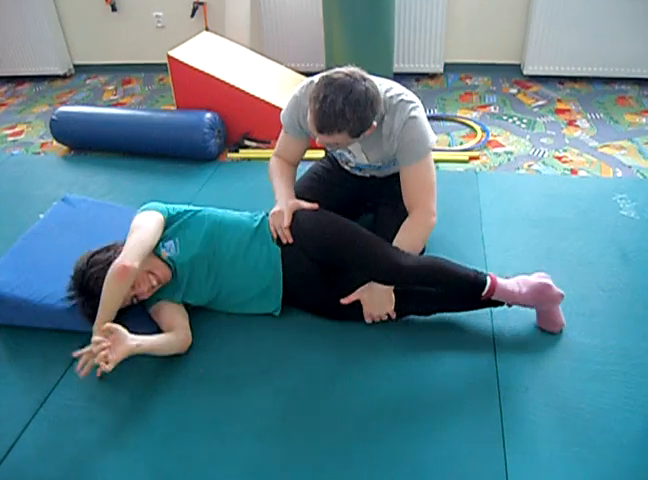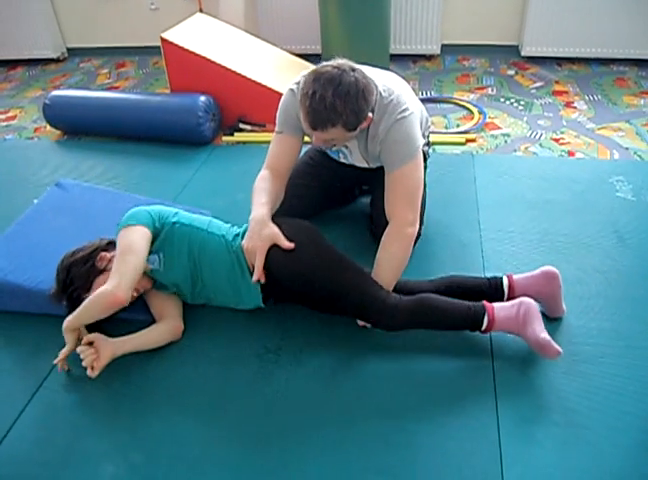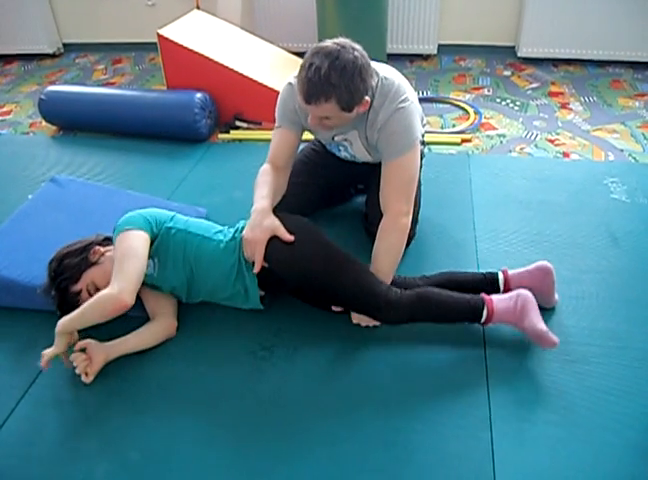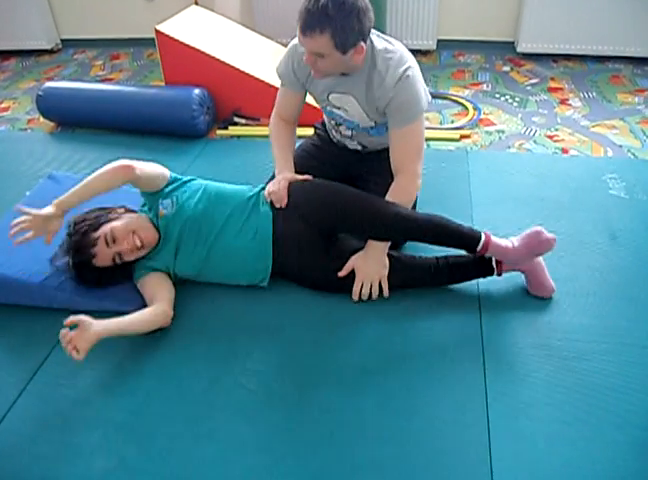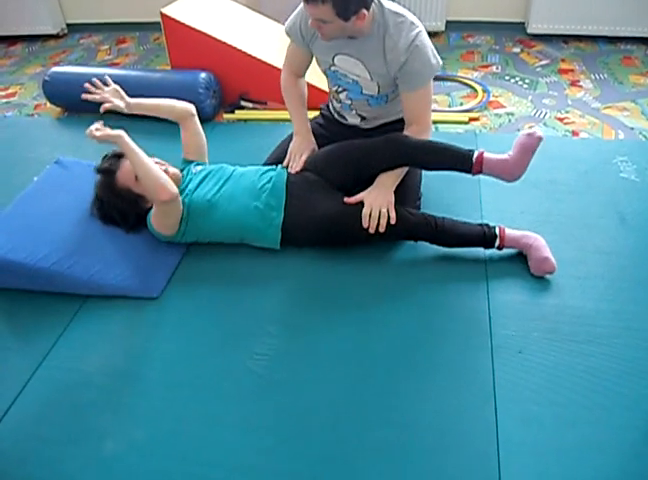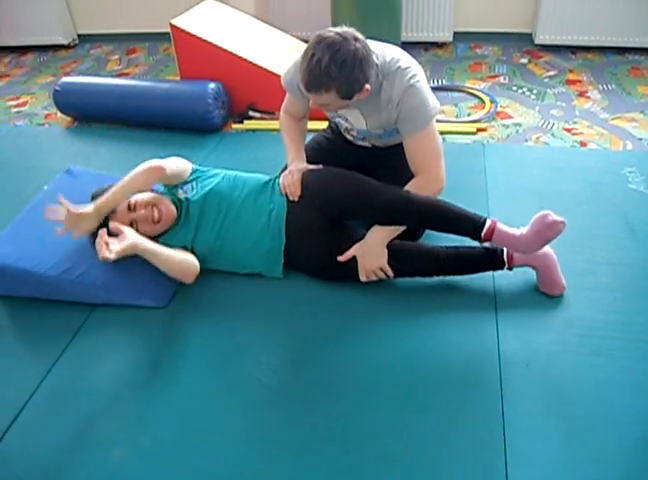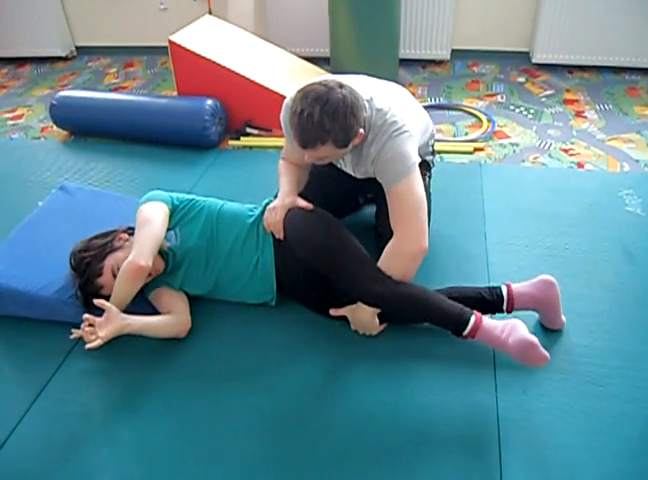
dt=0.7s
person 1, frame 1
left shoulder: (152, 217)
right shoulder: (162, 300)
left elbow: (125, 263)
right elbow: (181, 338)
left wrist: (99, 326)
right wrist: (129, 343)
left hip: (292, 240)
right hip: (294, 292)
left knee: (397, 269)
right knee: (407, 303)
left ankle: (508, 286)
right ankle: (513, 298)
person 1, frame 2
left shoulder: (136, 221)
right shoulder: (153, 282)
left elbow: (118, 292)
right elbow: (171, 325)
left wrist: (74, 323)
right wrist: (111, 346)
left hip: (279, 253)
right hip: (275, 288)
left knee: (389, 311)
right knee: (408, 292)
left ankle: (510, 315)
right ankle: (522, 285)
person 1, frame 3
left shoulder: (133, 225)
right shoulder: (148, 278)
left elbow: (119, 299)
right elbow: (166, 323)
left wrist: (67, 326)
right wrist: (104, 351)
left hip: (275, 251)
right hip: (269, 285)
left knee: (387, 302)
right knee: (402, 290)
left ankle: (508, 305)
right ankle: (512, 279)
person 1, frame 4
left shoulder: (157, 194)
right shoulder: (149, 268)
left elbow: (125, 167)
right elbow: (161, 314)
left wrist: (56, 209)
right wrist: (96, 328)
left hip: (283, 207)
right hip: (282, 263)
left knee: (390, 218)
right knee: (395, 273)
left ankle: (501, 247)
right ankle: (503, 270)
person 1, frame 5
left shoulder: (190, 169)
right shoulder: (163, 221)
left elbow: (187, 112)
right elbow: (164, 194)
left wrist: (127, 104)
right wrist: (123, 139)
left hip: (297, 177)
right hip: (298, 221)
left knee: (392, 145)
right knee: (404, 223)
left ankle: (498, 163)
right ankle: (507, 238)
person 1, frame 6
left shoulder: (177, 178)
right shoulder: (166, 245)
left elbow: (153, 167)
right elbow: (190, 271)
left wrist: (93, 212)
right wrist: (132, 245)
left hip: (297, 195)
right hip: (296, 249)
left knee: (390, 202)
right knee: (405, 260)
left ankle: (510, 237)
right ankle: (514, 257)
person 1, frame 7
left shoulder: (152, 206)
right shoulder: (160, 287)
left elbow: (137, 262)
right elbow: (180, 323)
left wrist: (116, 312)
right wrist: (118, 322)
left hip: (284, 232)
right hip: (284, 282)
left knee: (372, 288)
right knee: (378, 313)
right ankle: (514, 297)
person 2, frame 1
left shoulder: (406, 118)
right shoulder: (305, 98)
left elbow: (424, 213)
right elbow: (282, 158)
left wrist: (383, 284)
right wrist: (284, 199)
left hip: (396, 174)
right hip: (343, 168)
right knee: (284, 225)
left ankle: (375, 209)
right ankle: (361, 207)
person 2, frame 2
left shoulder: (397, 118)
right shoulder: (297, 97)
left elbow: (405, 224)
right elbow: (273, 171)
right wrist: (260, 218)
left hip: (396, 155)
right hip: (336, 157)
left knee: (393, 231)
right knee: (284, 206)
left ankle: (373, 190)
right ankle: (356, 188)
person 2, frame 3
left shoulder: (397, 107)
right shoulder: (296, 92)
left elbow: (399, 215)
right elbow: (275, 165)
right wrist: (261, 210)
left hip: (390, 159)
right hip: (333, 153)
left knee: (387, 234)
right knee: (280, 207)
left ankle: (369, 191)
right ankle: (352, 188)
person 2, frame 4
left shoulder: (398, 75)
right shoulder: (300, 54)
left elbow: (408, 176)
right elbow: (282, 120)
left wrist: (376, 251)
right wrist: (284, 172)
left hip: (385, 150)
right hip: (333, 141)
left knee: (390, 237)
right knee: (276, 203)
left ankle: (362, 190)
right ankle: (350, 187)
person 2, frame 5
left shoulder: (408, 39)
left elbow: (419, 127)
right elbow: (291, 75)
left wrist: (385, 186)
right wrist: (302, 135)
left hip: (391, 129)
right hip: (336, 121)
left knee: (394, 216)
person 2, frame 6
left shoulder: (406, 86)
right shoulder: (309, 69)
left elbow: (432, 180)
right elbow: (290, 115)
left wrist: (376, 240)
right wrist: (296, 162)
left hip: (397, 146)
right hip: (344, 138)
left knee: (405, 232)
right knee: (286, 197)
left ankle: (373, 182)
right ankle: (365, 179)
person 2, frame 7
left shoulder: (392, 136)
right shoulder: (297, 108)
left elbow: (414, 243)
right elbow: (291, 161)
right wrist: (286, 196)
left knee: (400, 255)
right ankle: (365, 196)
